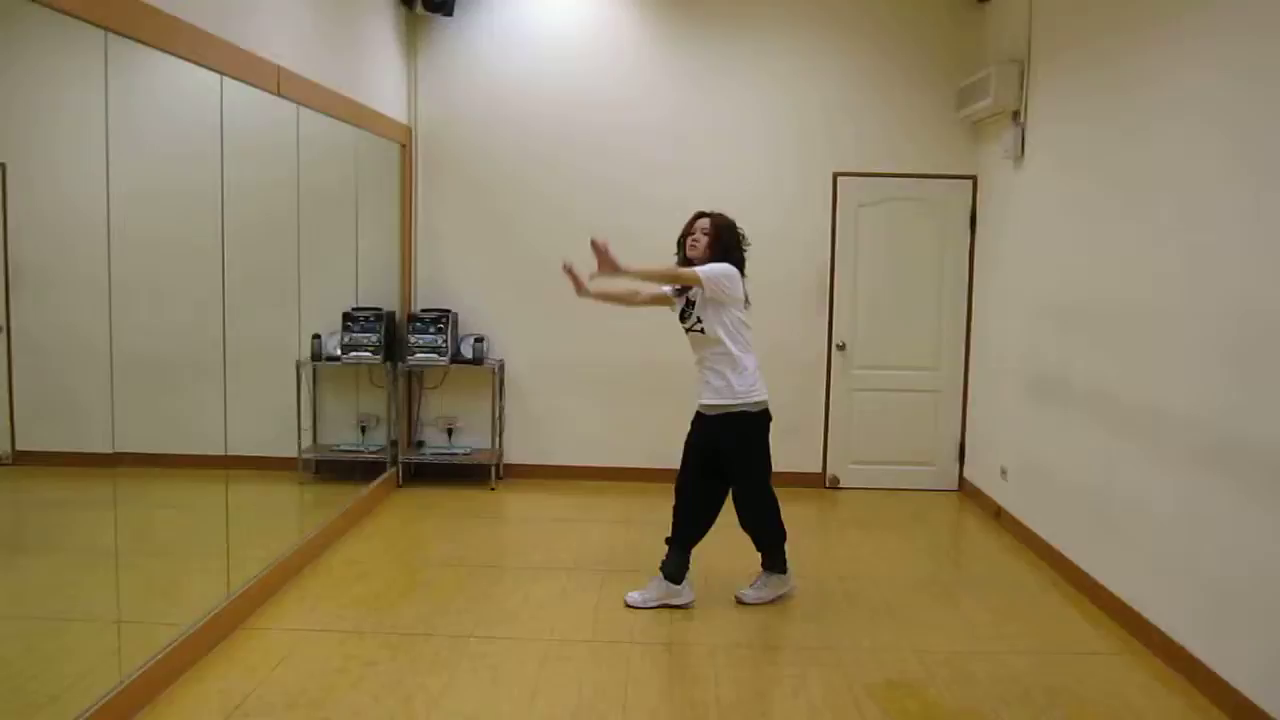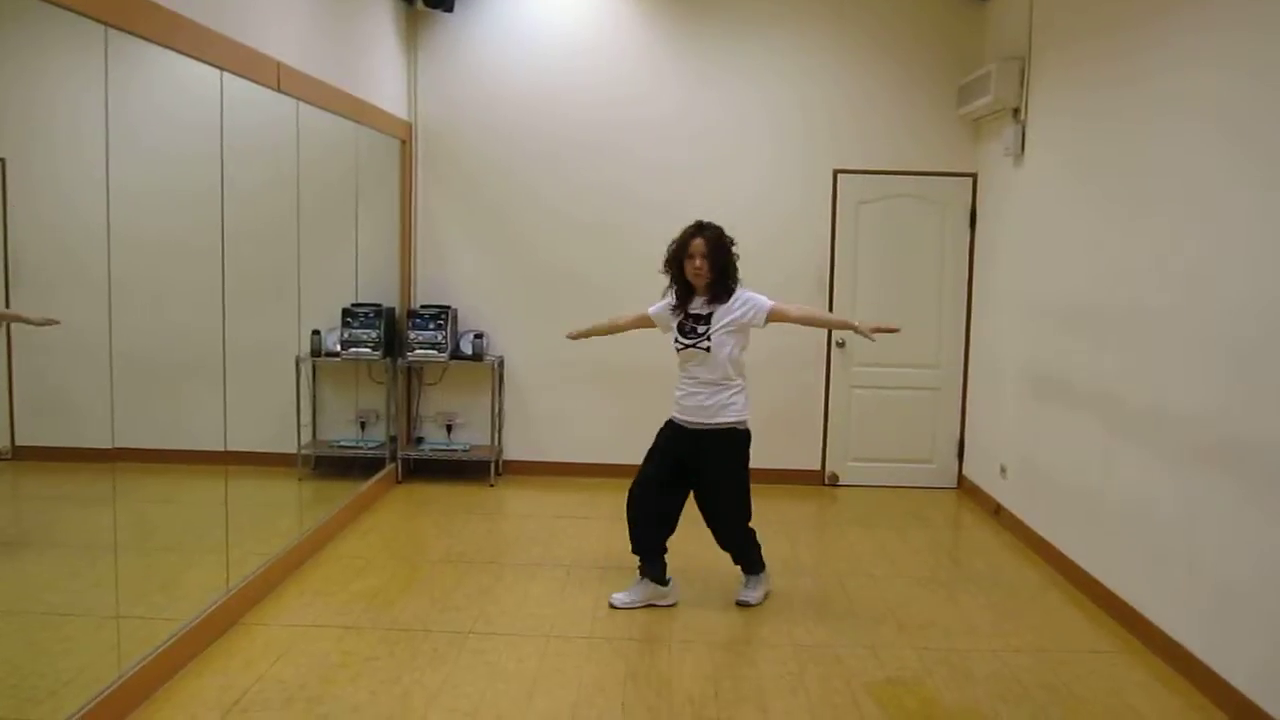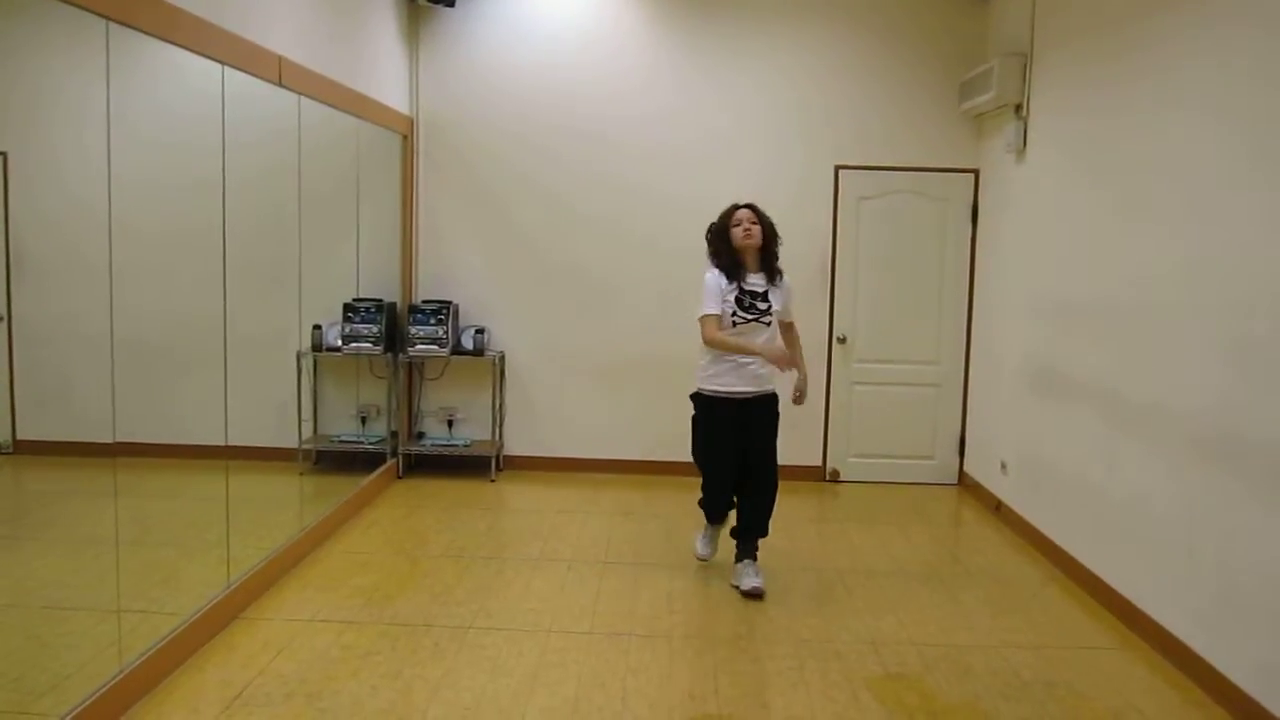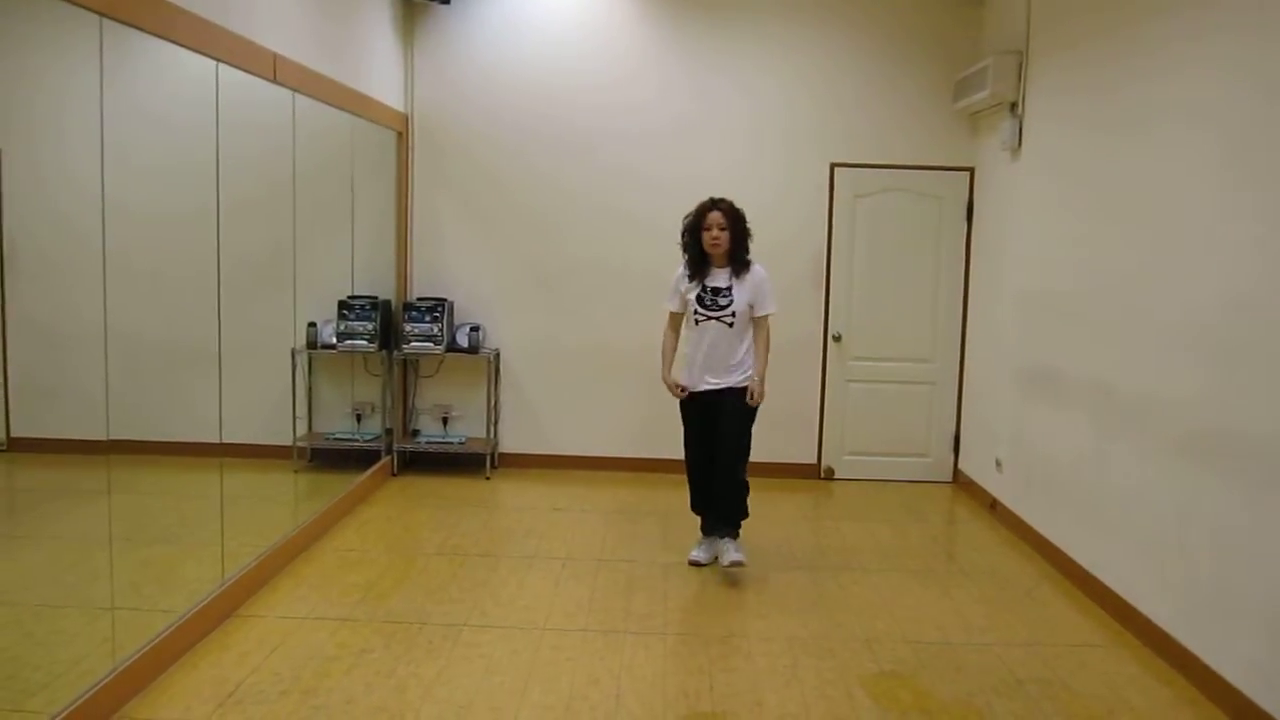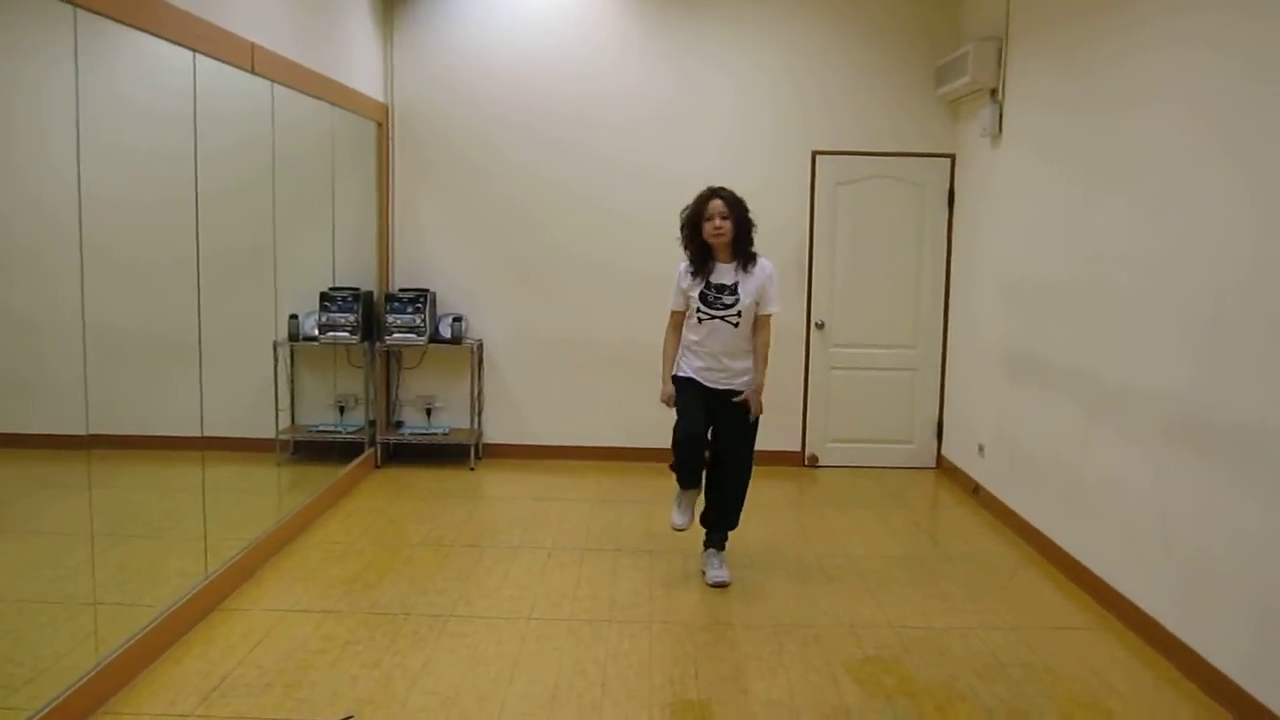
dt=1s
person 1, frame 1
left shoulder: (725, 277)
right shoulder: (682, 294)
left elbow: (684, 277)
right elbow: (642, 298)
left wrist: (621, 270)
right wrist: (590, 290)
left hip: (743, 410)
right hip: (710, 412)
left knee: (752, 497)
right knee: (691, 499)
left ankle: (776, 573)
right ankle: (673, 581)
person 1, frame 2
left shoulder: (739, 303)
right shoulder: (676, 304)
left elbow: (794, 313)
right elbow: (629, 321)
left wrist: (853, 325)
right wrist: (585, 331)
left hip: (725, 429)
right hip: (681, 426)
left knee: (726, 515)
right knee: (644, 499)
left ankle: (755, 574)
right ankle: (654, 581)
person 1, frame 3
left shoulder: (778, 282)
right shoulder: (717, 279)
left elbow: (789, 328)
right elbow: (710, 334)
left wrist: (801, 371)
right wrist: (763, 351)
left hip: (760, 398)
right hip: (717, 395)
left knee: (759, 478)
right knee: (716, 472)
left ankle: (746, 559)
right ankle: (713, 522)
person 1, frame 4
left shoulder: (753, 276)
right shoulder: (686, 276)
left elbow: (761, 329)
right elbow: (673, 328)
left wrist: (760, 377)
right wrist: (667, 371)
left hip: (736, 387)
right hip: (695, 388)
left knee: (730, 460)
right knee: (699, 463)
left ankle: (730, 536)
right ankle: (710, 533)
person 1, frame 5
left shoulder: (760, 271)
right shoulder: (689, 271)
left elbow: (762, 330)
right elbow: (675, 326)
left wrist: (758, 385)
right wrist: (667, 379)
left hip: (738, 386)
right hip: (693, 378)
left knee: (732, 469)
right knee: (690, 439)
left ankle: (714, 548)
right ankle: (687, 488)
